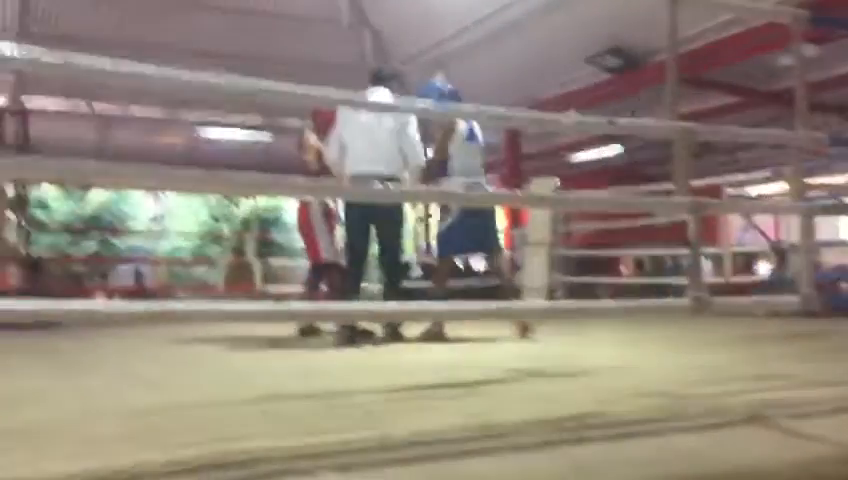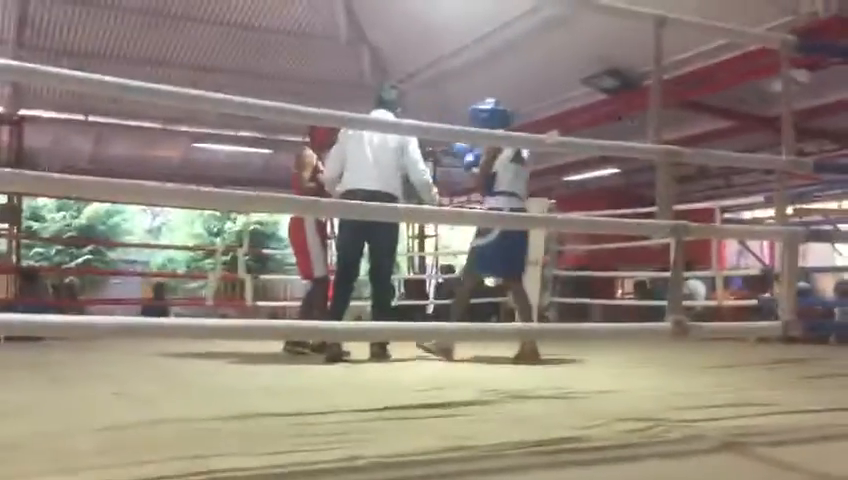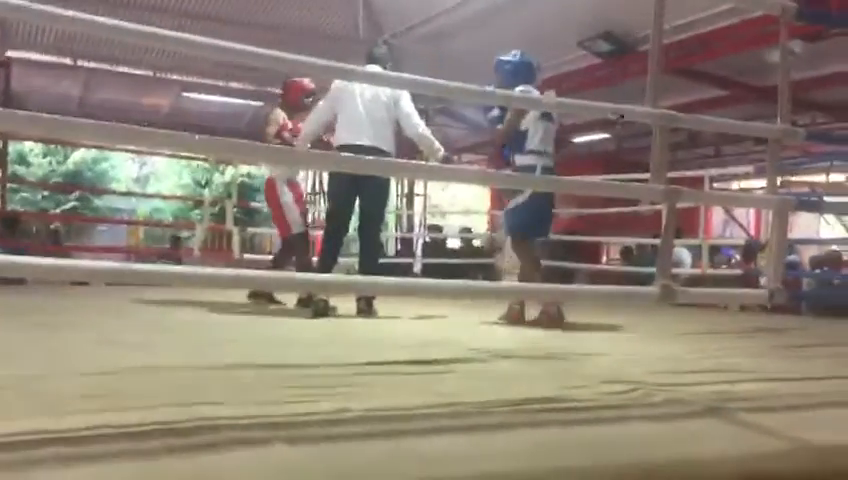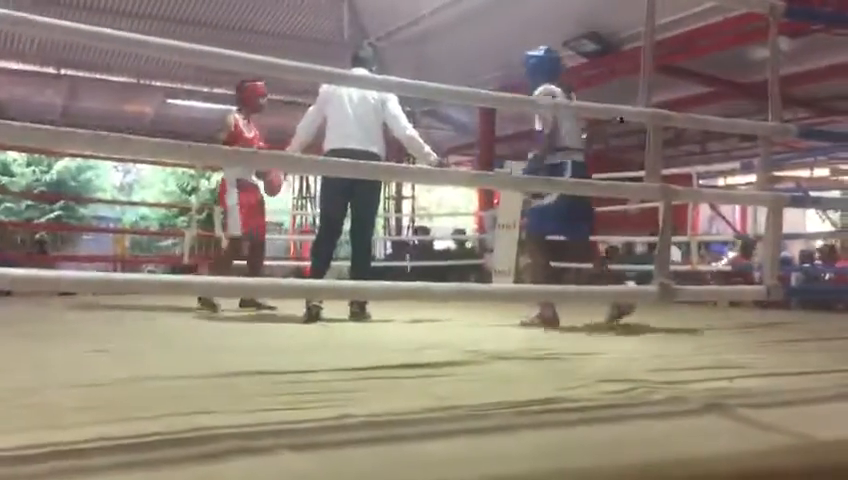
dt=0.4s
person 1, frame 1
left shoulder: (348, 109)
right shoulder: (401, 111)
left elbow: (332, 155)
right elbow: (416, 156)
right wrist: (409, 180)
left hip: (357, 186)
right hip: (388, 187)
left knee: (355, 255)
right knee: (390, 255)
left ankle: (347, 323)
right ankle: (391, 323)
person 1, frame 2
left shoulder: (351, 128)
right shoulder: (403, 132)
left elbow: (330, 172)
right elbow: (419, 175)
left wrist: (337, 195)
right wrist: (433, 200)
left hip: (353, 201)
right hip: (385, 204)
left knee: (345, 272)
right knee: (381, 274)
left ankle: (332, 339)
right ankle: (378, 343)
person 1, frame 3
left shoulder: (343, 83)
right shoulder: (394, 87)
left elbow: (317, 118)
right elbow: (414, 127)
left wrist: (299, 145)
right wrist: (439, 154)
left hip: (346, 156)
right hip: (378, 160)
left knee: (335, 226)
right knee: (370, 230)
right ankle: (365, 298)
person 1, frame 4
left shoulder: (330, 87)
right shoulder: (381, 90)
left elbow: (308, 124)
right elbow: (403, 129)
left wrist: (289, 154)
right wrist: (431, 158)
left hip: (336, 160)
right hip: (368, 163)
left knee: (327, 231)
right knee: (362, 234)
left ankle: (313, 299)
right ankle: (357, 303)
person 2, frame 1
left shoulder: (446, 122)
right shoulder: (473, 124)
left elbow: (437, 165)
left wrist: (428, 170)
right wrist: (436, 169)
right hip: (479, 192)
left knee: (444, 259)
right knee: (493, 255)
left ankle: (437, 325)
person 2, frame 2
right shoulder: (519, 147)
left elbow: (481, 182)
left wrist: (472, 163)
right wrist: (479, 163)
left hip: (499, 215)
right hip: (518, 215)
left knee: (470, 276)
right knee: (513, 281)
left ankle: (446, 341)
right ankle: (528, 345)
person 2, frame 3
left shoulder: (522, 95)
left elbow: (503, 135)
left wrist: (494, 117)
left hip: (530, 173)
right hip: (544, 173)
left knee: (520, 240)
right knee: (525, 241)
left ankle: (549, 306)
right ankle: (516, 308)
person 2, frame 4
left shoulder: (543, 92)
right shoulder: (570, 96)
left elbow: (550, 131)
right elbow: (580, 136)
left wrist: (533, 162)
left hip: (557, 169)
right hip: (577, 170)
left knee: (535, 238)
right knee: (581, 241)
left ankle: (546, 310)
person 3, frame 1
left shoulder: (319, 143)
right shoulder: (310, 138)
right elbow: (311, 170)
left hip: (322, 207)
right hip: (315, 208)
left knee: (321, 267)
right knee: (332, 265)
left ankle: (308, 322)
person 3, frame 2
left shoulder: (316, 159)
right shoulder: (307, 155)
right elbow: (302, 188)
right wrist: (326, 188)
left hip: (314, 223)
right hip: (306, 224)
left knee: (318, 283)
right knee: (320, 281)
left ankle: (298, 337)
right ankle: (319, 340)
person 3, frame 3
left shoulder: (294, 123)
right shoulder: (277, 115)
right elbow: (268, 143)
right wrist: (292, 142)
left hip: (291, 184)
right hip: (279, 183)
left knee: (290, 242)
right knee: (299, 237)
left ankle: (261, 288)
right ankle: (307, 294)
person 3, frame 4
left shoulder: (253, 126)
right shoulder: (231, 120)
left wrist: (266, 177)
right wrist: (248, 151)
left hip: (252, 187)
right hip: (234, 185)
left knee: (258, 241)
right knee: (236, 239)
left ankle: (250, 297)
